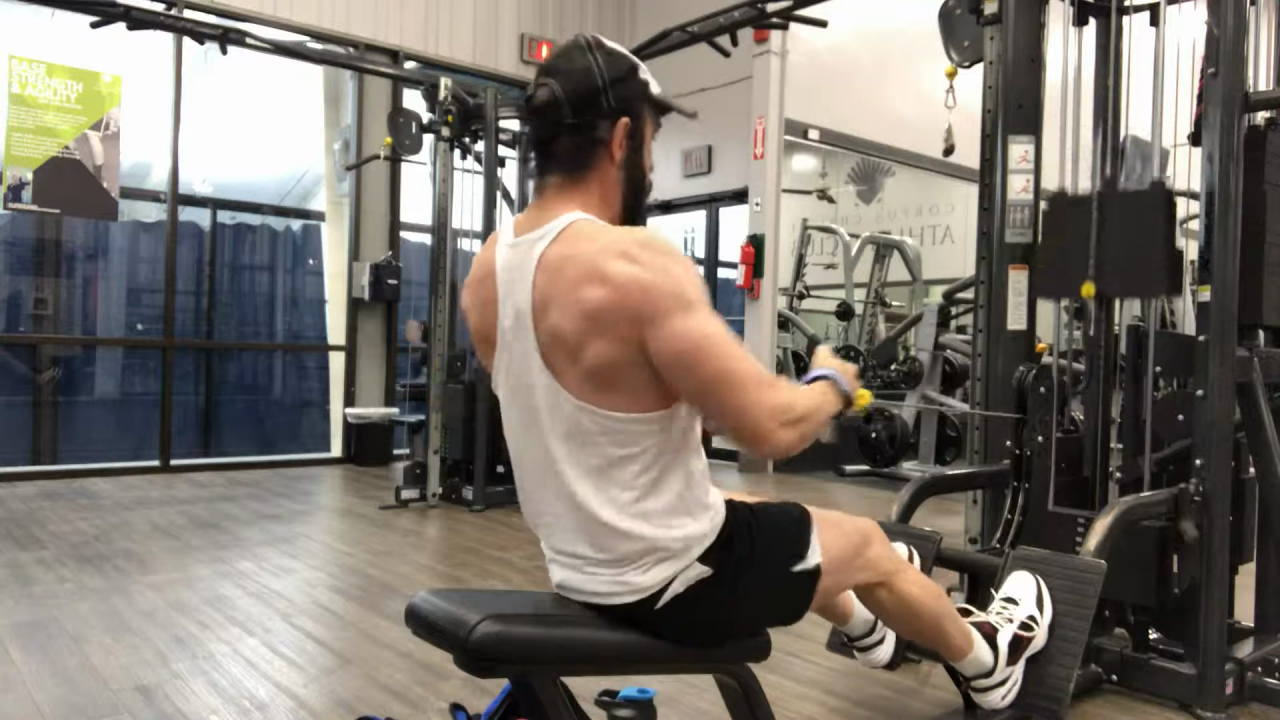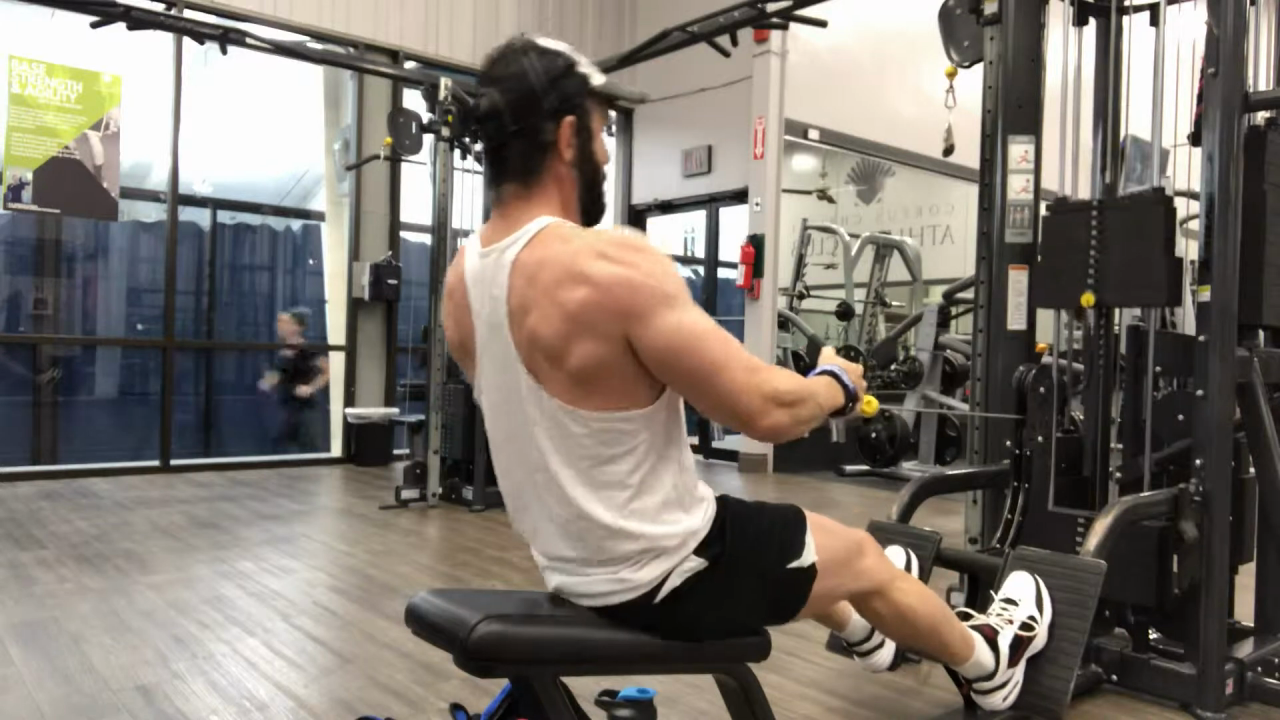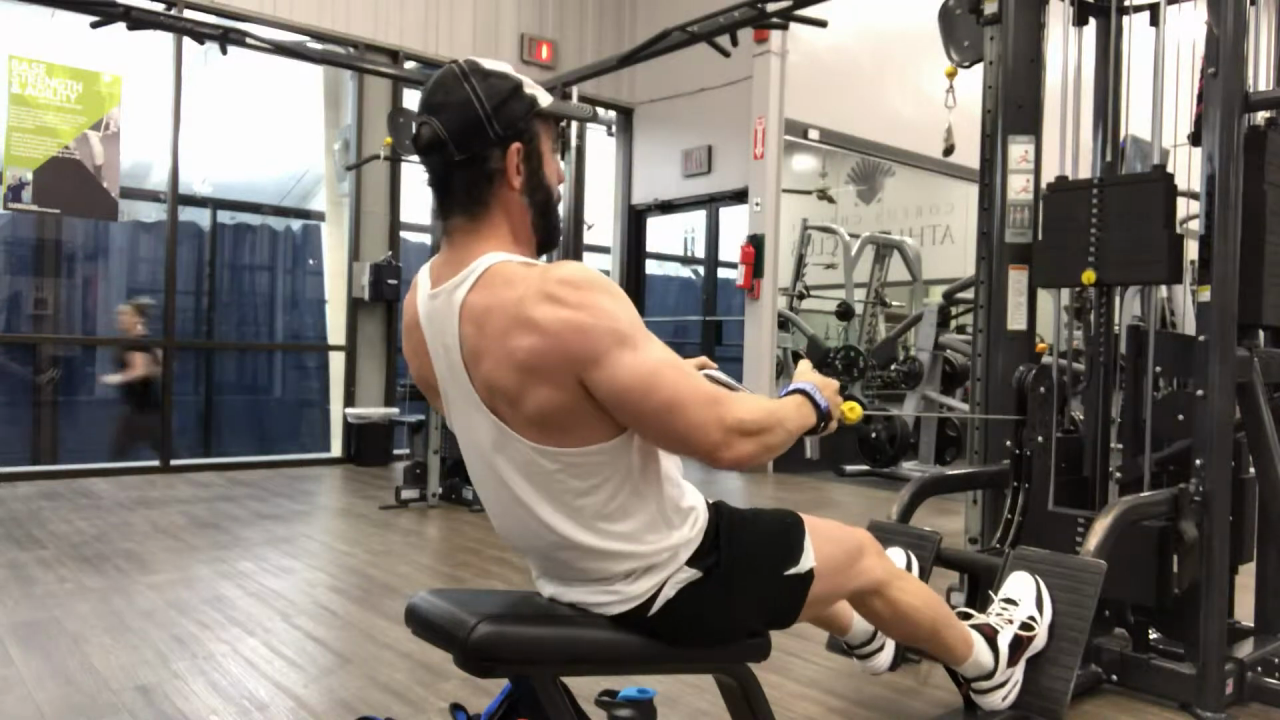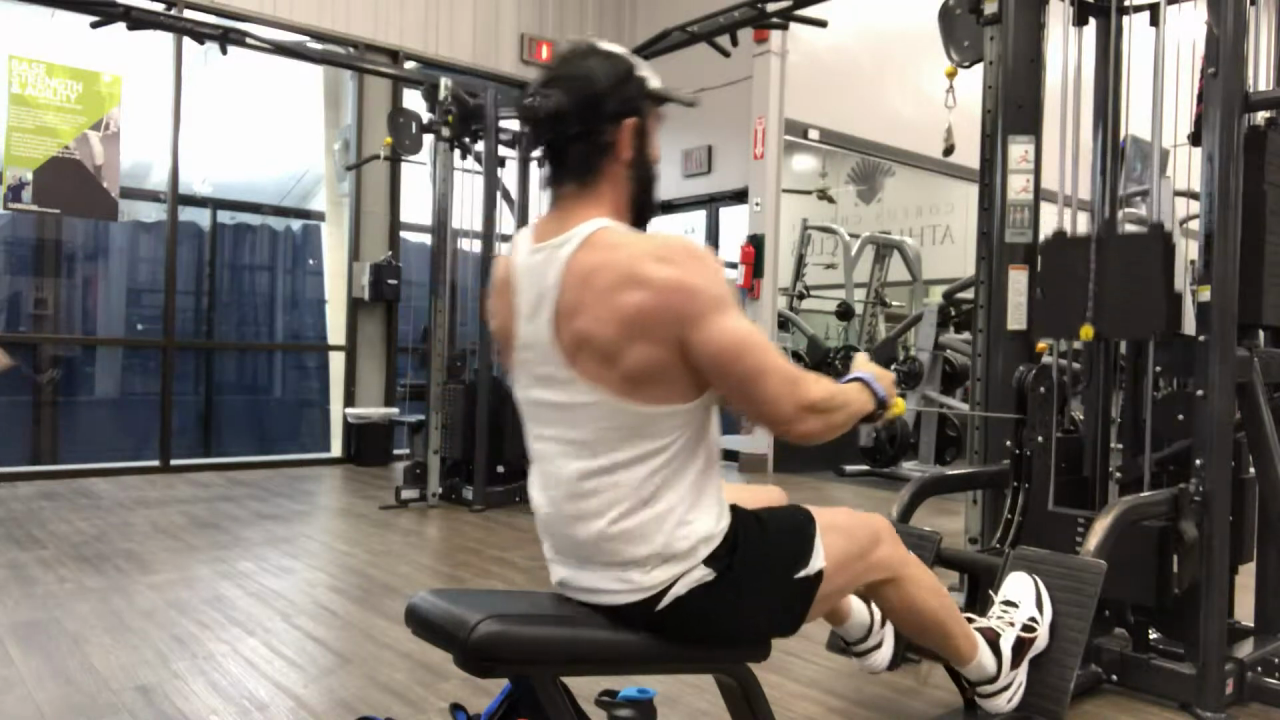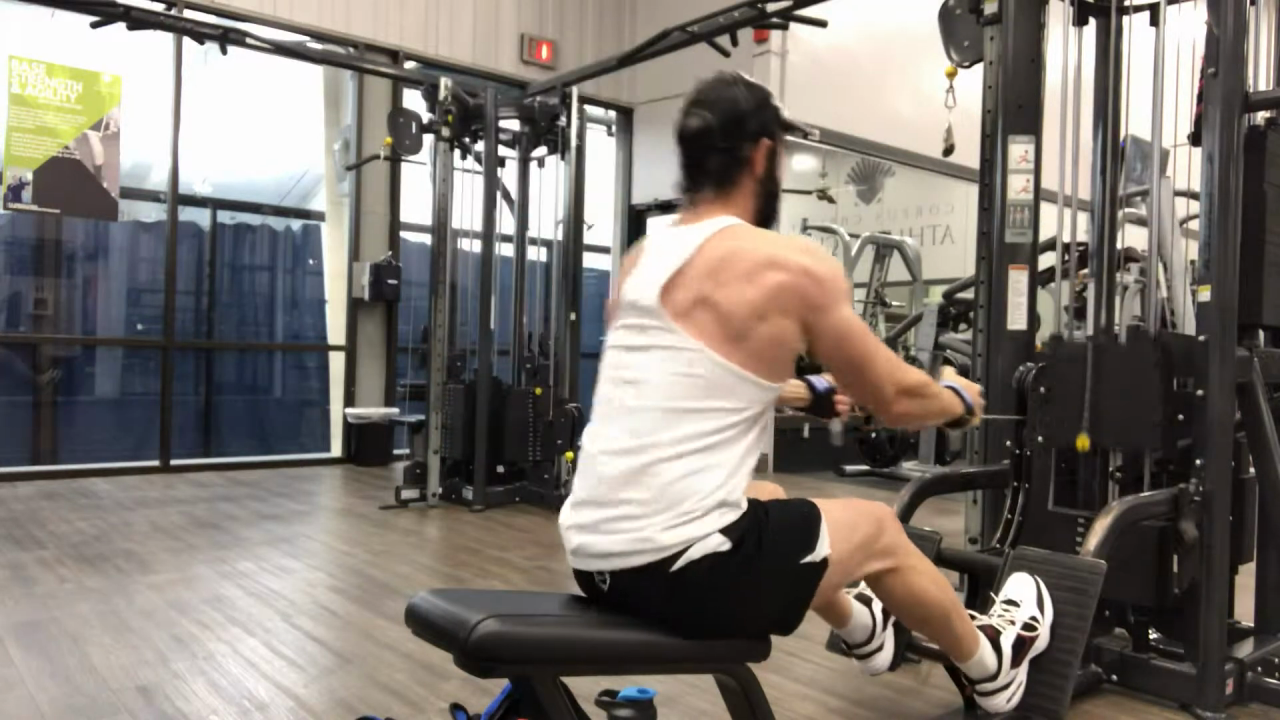
dt=0.4s
person 1, frame 1
left shoulder: (489, 266)
right shoulder: (632, 264)
right elbow: (776, 426)
right wrist: (833, 384)
left hip: (581, 570)
right hip: (670, 581)
left knee: (777, 519)
right knee: (865, 542)
left ankle: (865, 625)
right ankle: (987, 662)
person 1, frame 2
left shoulder: (464, 275)
right shoulder: (608, 267)
right elbow: (766, 409)
left wrist: (676, 369)
right wrist: (837, 382)
left hip: (576, 572)
right hip: (663, 578)
left knee: (769, 533)
right knee: (859, 554)
left ankle: (863, 632)
right ankle: (987, 664)
person 1, frame 3
left shoulder: (422, 302)
right shoulder: (562, 304)
right elbow: (728, 438)
left wrist: (657, 378)
right wrist: (809, 400)
left hip: (573, 574)
right hip: (660, 585)
left knee: (762, 533)
right knee: (857, 552)
left ankle: (863, 630)
right ankle: (987, 662)
person 1, frame 4
left shoulder: (510, 270)
right shoulder: (661, 269)
right elbow: (799, 413)
right wrist: (869, 390)
left hip: (584, 572)
right hip: (670, 584)
left knee: (767, 502)
right knee: (872, 539)
left ankle: (864, 628)
person 1, frame 5
left shoulder: (640, 257)
right shoulder: (788, 265)
right elbow: (895, 398)
left wrist: (807, 392)
right wrist: (958, 400)
left hip: (594, 557)
right hip: (681, 566)
left knee: (767, 501)
right knee: (876, 529)
left ankle: (862, 627)
right ankle: (991, 667)
